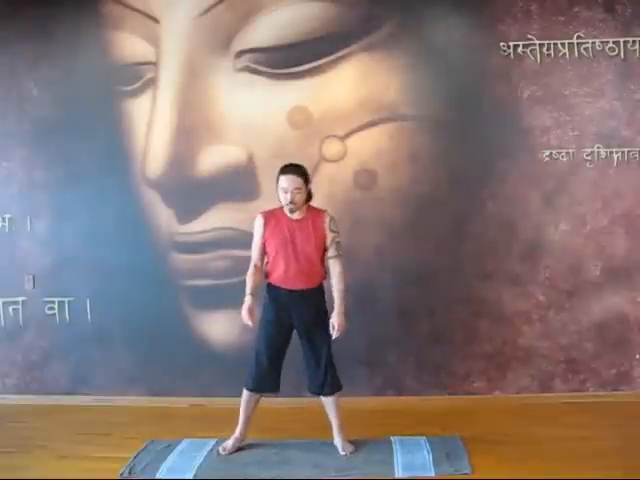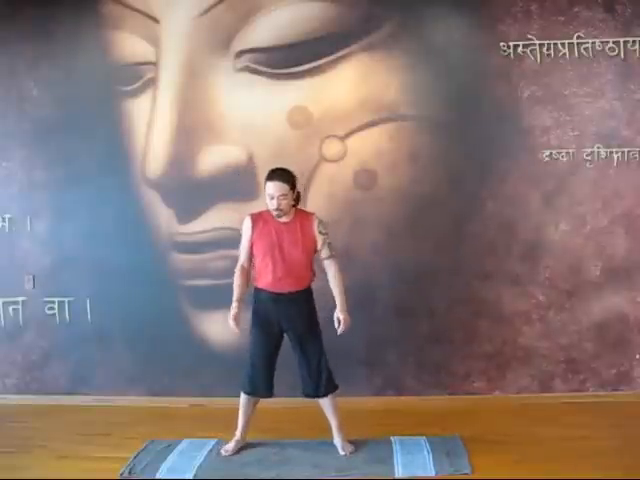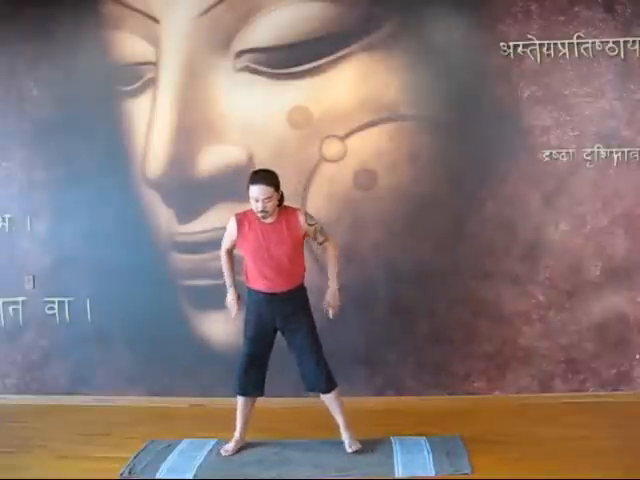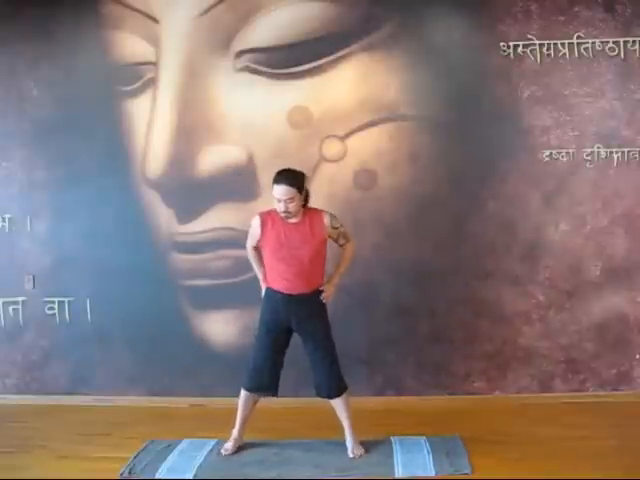
dt=0.3s
person 1, frame 1
left shoulder: (324, 220)
right shoulder: (265, 220)
left elbow: (335, 266)
right elbow: (257, 264)
left wrist: (339, 309)
right wrist: (249, 298)
left hip: (312, 300)
right hip: (277, 300)
left knee: (323, 367)
right knee: (262, 366)
left ankle: (338, 434)
right ankle: (240, 433)
person 1, frame 2
left shoulder: (312, 223)
right shoulder: (253, 222)
left elbow: (330, 264)
right elbow: (243, 266)
left wrist: (341, 305)
right wrist: (236, 303)
left hip: (300, 302)
right hip: (266, 303)
left knee: (317, 368)
right knee: (256, 370)
left ankle: (337, 433)
right ankle: (239, 435)
person 1, frame 3
left shoulder: (299, 219)
right shoulder: (238, 223)
left elbow: (328, 244)
right elbow: (225, 251)
left wrist: (333, 287)
right wrist: (231, 288)
left hip: (294, 301)
right hip: (258, 303)
left knee: (316, 366)
right knee: (249, 369)
left ankle: (345, 430)
right ankle: (239, 435)
person 1, frame 4
left shoulder: (323, 220)
right shoulder: (261, 222)
left elbow: (348, 245)
right elbow: (251, 248)
left wrist: (334, 281)
right wrist: (264, 280)
left hip: (311, 303)
right hip: (275, 303)
left knee: (328, 369)
right knee: (259, 368)
left ankle: (350, 435)
right ankle: (237, 433)
